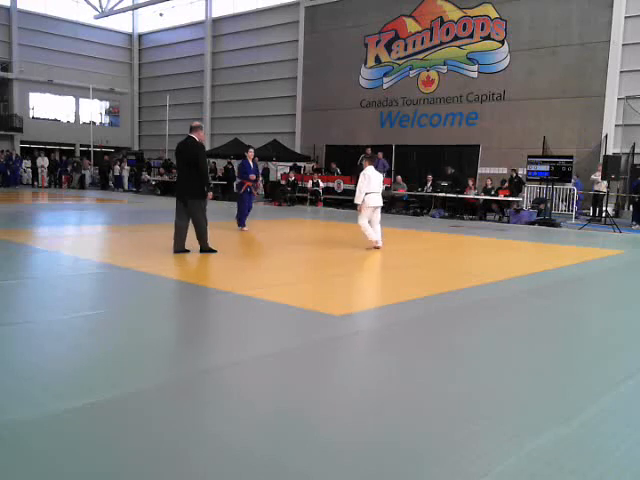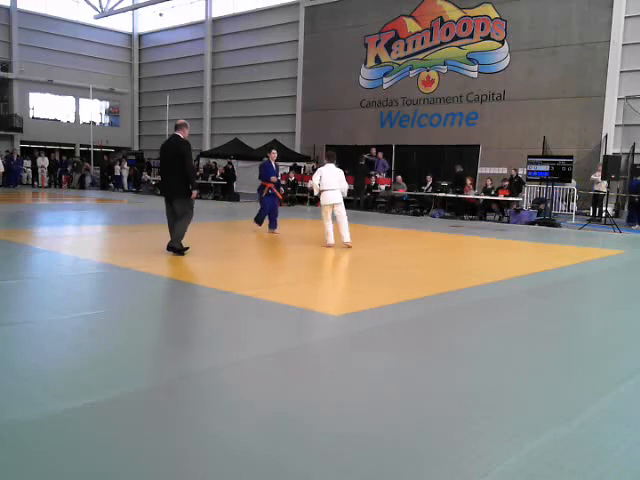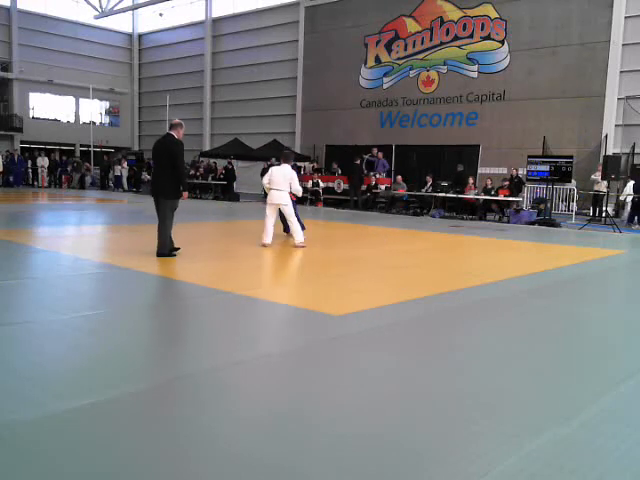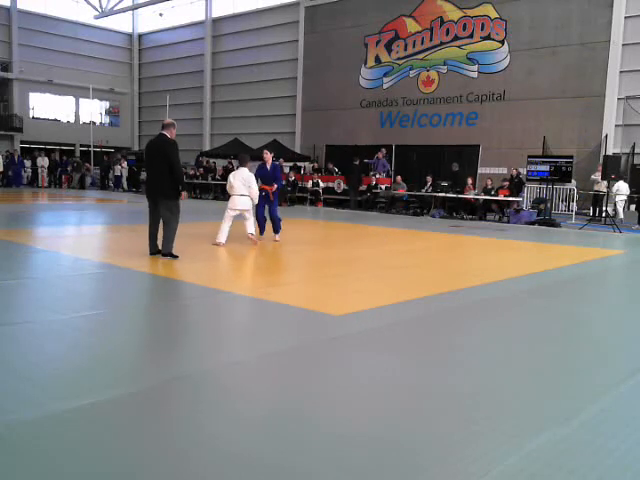
dt=0.5s
person 1, frame 1
left shoulder: (180, 145)
right shoulder: (198, 146)
left elbow: (179, 166)
right elbow: (203, 170)
right wrist: (208, 189)
left hip: (181, 188)
right hip: (195, 189)
left knee: (181, 218)
right knee: (200, 219)
left ankle: (178, 246)
right ankle: (204, 246)
person 1, frame 2
left shoulder: (165, 144)
right shoulder: (184, 144)
left elbow: (162, 167)
right elbow: (189, 167)
right wrist: (194, 187)
left hip: (168, 188)
right hip: (181, 188)
left knee: (173, 218)
right knee: (186, 215)
left ankle: (177, 246)
right ankle: (174, 243)
person 1, frame 3
left shoulder: (158, 143)
right shoulder: (176, 143)
left elbow: (156, 164)
right elbow: (180, 168)
right wrist: (184, 188)
left hip: (157, 186)
right hip: (170, 187)
left knee: (164, 217)
right knee: (166, 218)
left ankle: (168, 245)
right ankle: (162, 249)
person 1, frame 4
left shoulder: (150, 144)
right shoulder: (171, 143)
left elbow: (149, 165)
right elbow: (176, 167)
right wrist: (182, 187)
left hip: (151, 187)
right hip: (167, 188)
left knee: (154, 218)
right knee: (171, 218)
left ankle: (153, 248)
right ankle: (167, 250)
